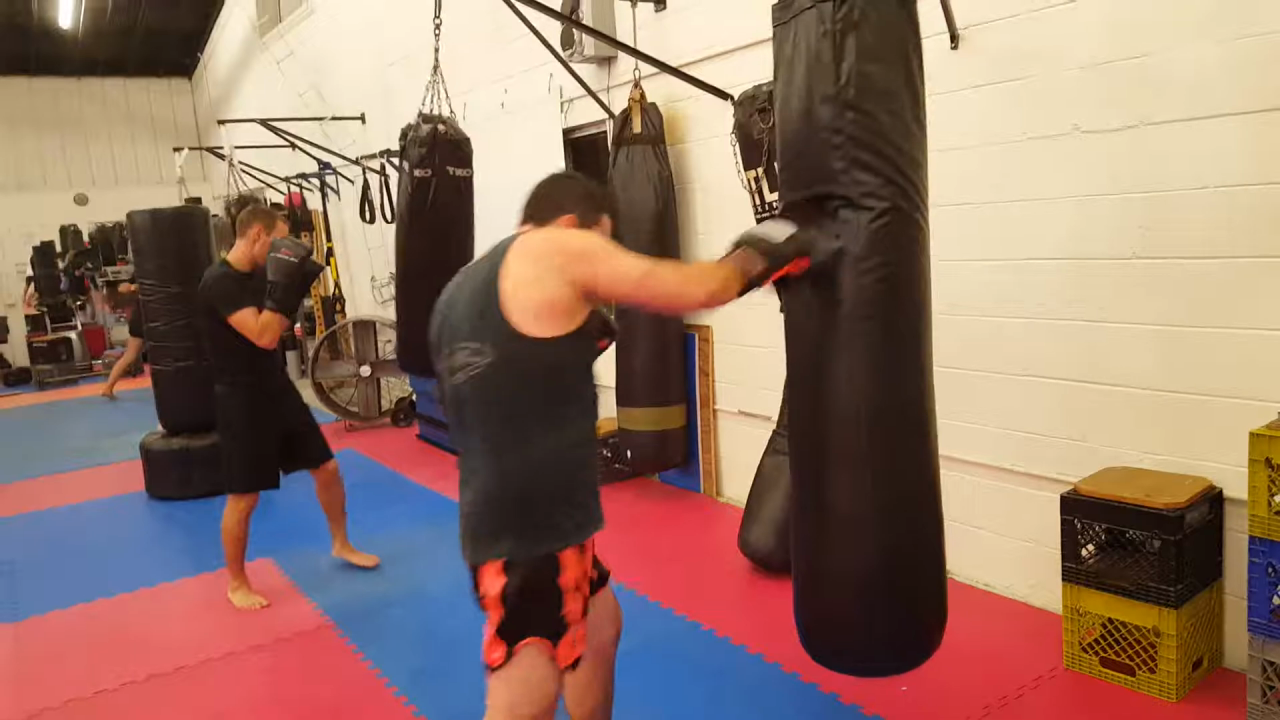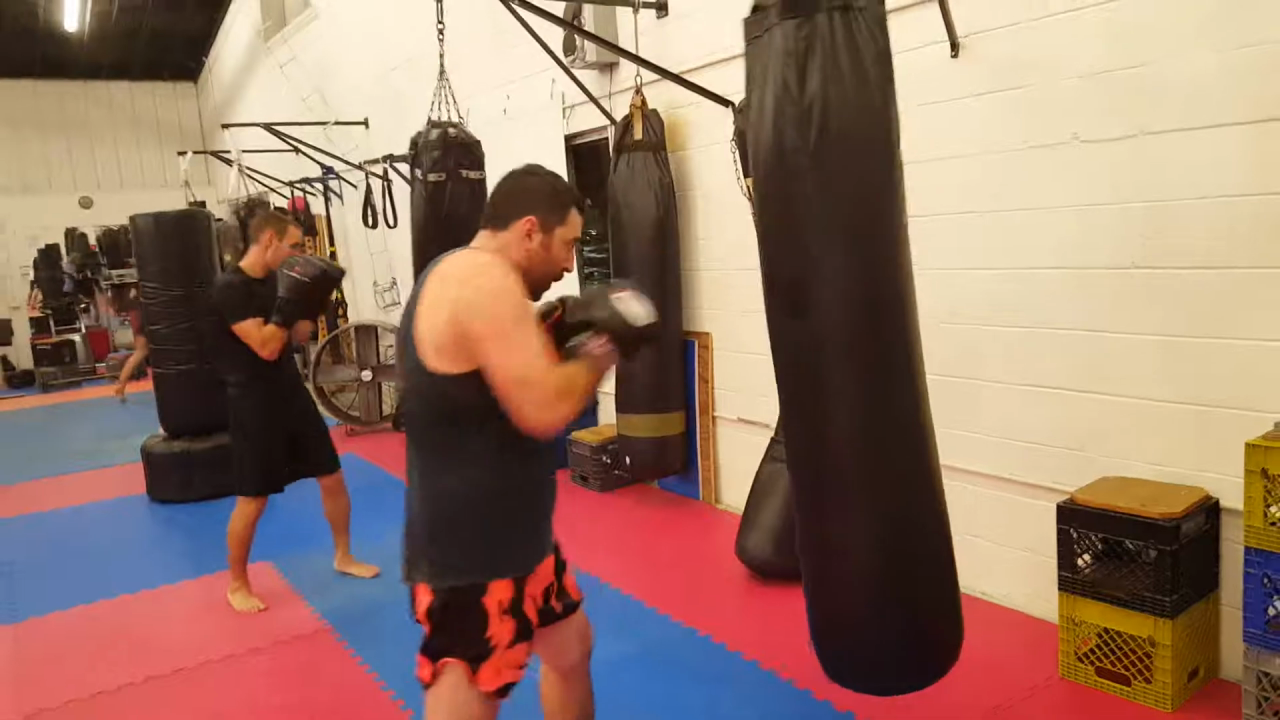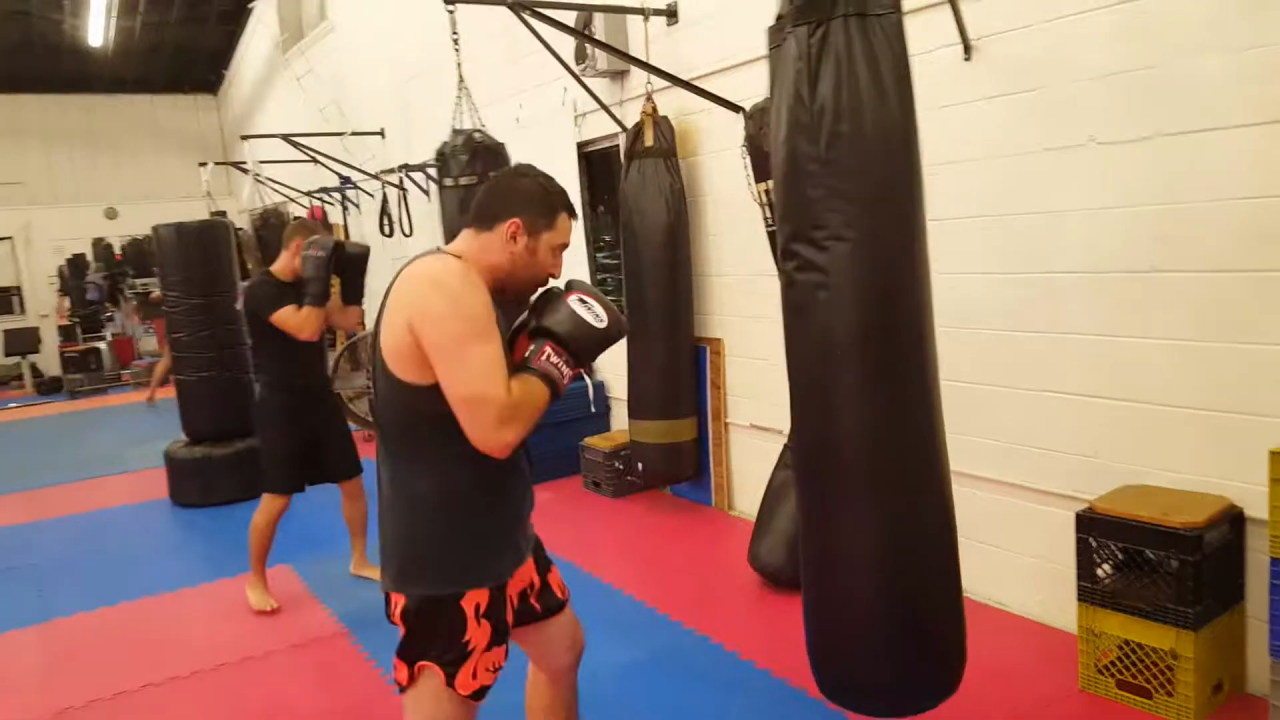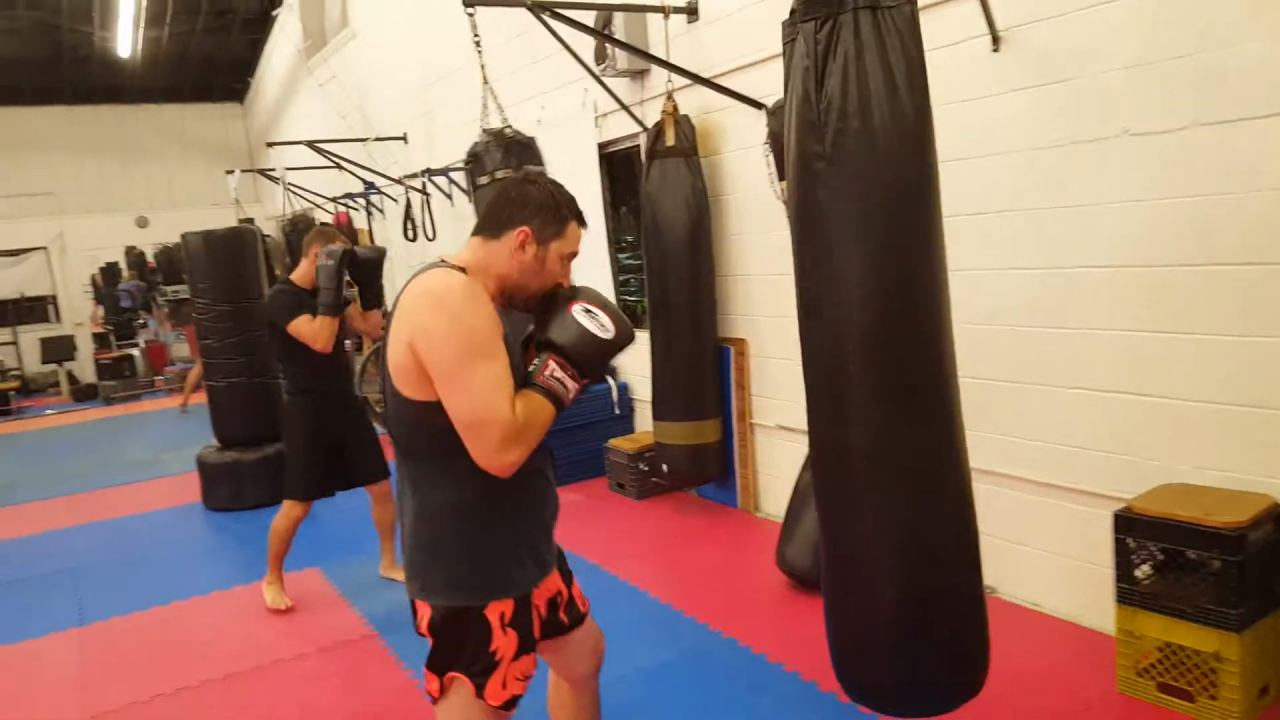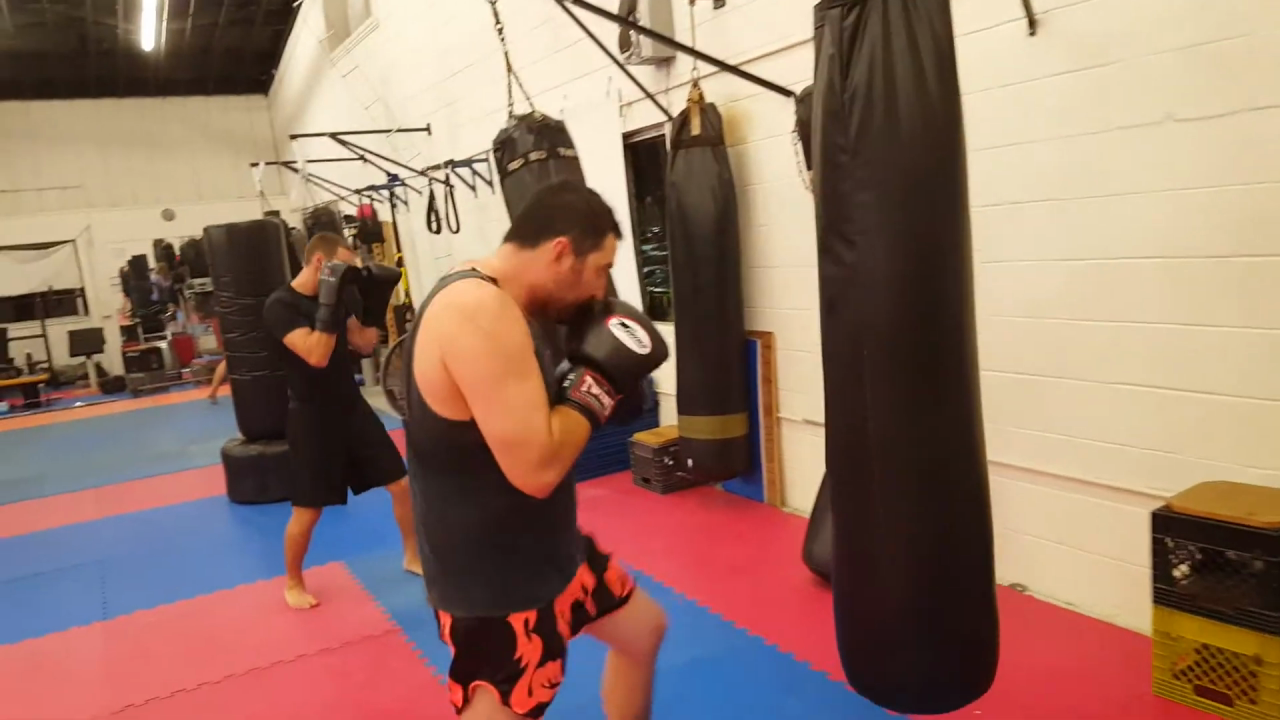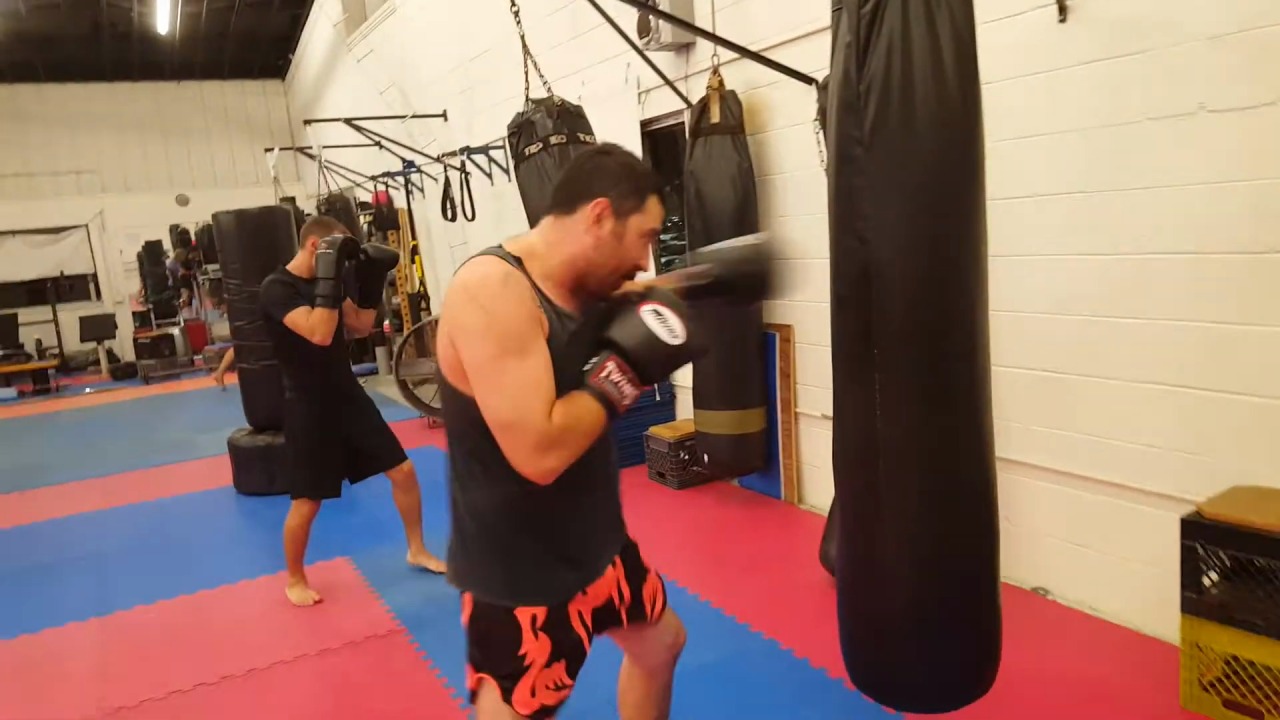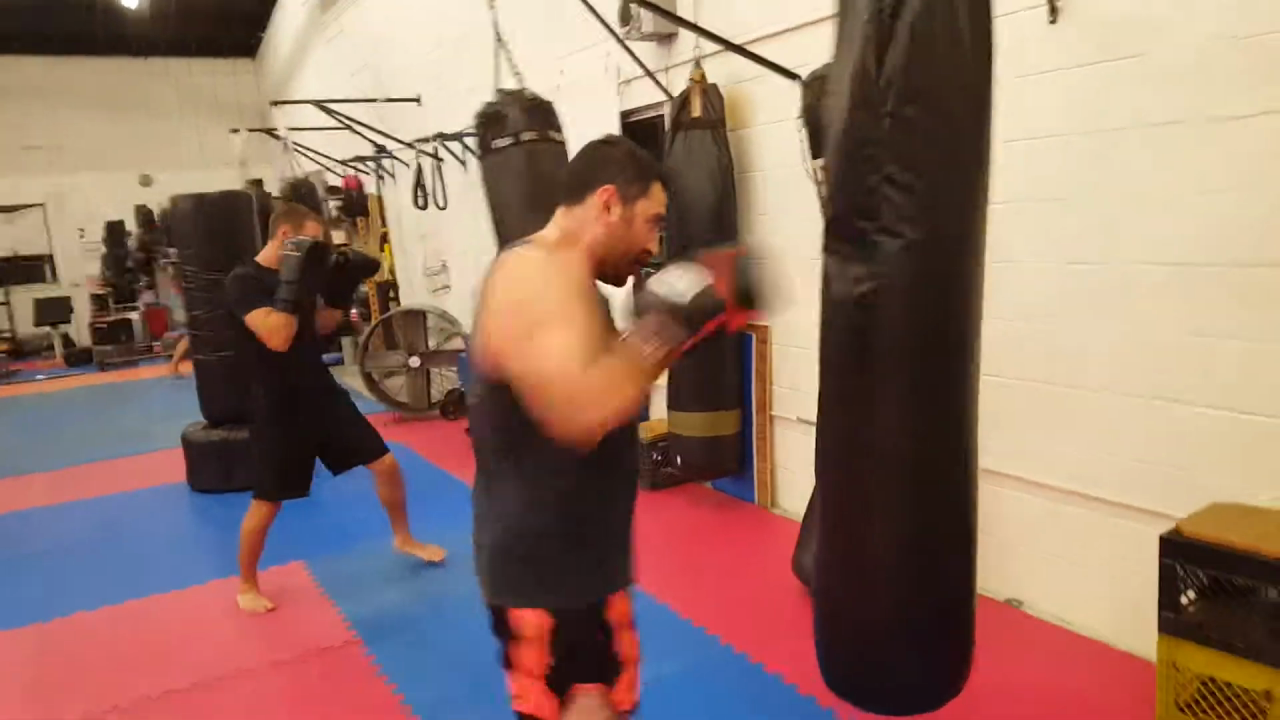
dt=0.2s
person 1, frame 1
left shoulder: (459, 292)
right shoulder: (554, 250)
right elbow: (685, 290)
right wrist: (759, 257)
left hip: (506, 510)
right hip: (527, 524)
left knee: (599, 623)
person 1, frame 2
left shoulder: (455, 282)
right shoulder: (481, 277)
right elbow: (544, 412)
left wrist: (554, 346)
right wrist: (600, 345)
left hip: (500, 531)
right hip: (470, 550)
left knee: (570, 644)
person 1, frame 3
left shoulder: (457, 283)
right shoulder: (445, 283)
right elbow: (496, 430)
left wrist: (532, 343)
right wrist: (557, 353)
left hip: (494, 534)
right hip: (447, 555)
left knee: (561, 646)
person 1, frame 4
left shoulder: (468, 295)
right shoulder: (448, 297)
right elbow: (500, 448)
left wrist: (548, 351)
right wrist: (563, 365)
left hip: (520, 545)
right hip: (473, 569)
left knee: (582, 655)
person 1, frame 5
left shoulder: (501, 303)
right shoulder: (477, 312)
right elbow: (535, 467)
left wrist: (585, 364)
right wrist: (598, 380)
left hip: (545, 549)
right hip: (495, 575)
left knee: (643, 630)
person 1, frame 6
left shoulder: (571, 280)
right shoulder: (491, 289)
right elbow: (540, 452)
right wrist: (625, 365)
left hip: (592, 539)
right hip: (520, 567)
left knee: (661, 643)
person 1, frame 7
left shoulder: (563, 271)
right shoulder: (538, 273)
right elbow: (590, 412)
right wrist: (664, 327)
left hip: (571, 549)
right hip: (548, 563)
person 2, frame 1
left shoulder: (256, 274)
right shoulder: (219, 282)
right elbow: (264, 338)
left wrist: (295, 288)
right wrist: (282, 282)
left hip: (278, 390)
right hip: (242, 401)
left knee: (327, 468)
right knee: (243, 498)
left ankle: (342, 544)
right ankle: (237, 583)
person 2, frame 2
left shoulder: (275, 279)
right shoulder: (230, 288)
left elbow: (298, 335)
right elbow: (266, 348)
left hip: (292, 394)
right hip: (255, 403)
left knee: (333, 478)
right knee: (252, 501)
left ankle: (343, 557)
right ankle: (238, 585)
person 2, frame 3
left shoulder: (305, 282)
right shoulder: (261, 290)
left elbow: (350, 322)
right elbow: (307, 330)
left wrist: (352, 278)
right wrist: (318, 278)
left hip: (321, 397)
right hip: (282, 404)
left knee: (353, 483)
right knee: (276, 499)
left ankle: (359, 560)
right ankle: (256, 581)
person 2, frame 4
left shoulder: (328, 290)
right shoulder: (282, 298)
left elbow: (373, 328)
right elbow: (322, 342)
left wrist: (370, 281)
right wrist: (329, 286)
left hip: (345, 403)
right hip: (307, 409)
left knee: (381, 487)
right knee: (297, 505)
left ankle: (389, 563)
right ankle: (273, 579)
person 2, frame 5
left shoulder: (337, 297)
right shoulder: (281, 305)
left elbow: (365, 343)
right elbow: (317, 356)
right wrist: (329, 301)
left hip: (352, 408)
right hip: (312, 417)
left knee: (401, 484)
right knee: (308, 510)
left ankle: (413, 557)
right ankle: (292, 582)
person 2, frame 6
left shoulder: (326, 279)
right shoulder: (276, 289)
left elbow: (359, 326)
right elbow: (320, 335)
left wrist: (371, 282)
right wrist: (329, 277)
left hip: (348, 395)
right hip: (309, 407)
left knee: (403, 471)
right knee: (307, 503)
left ankle: (417, 550)
right ankle: (295, 578)
person 2, frame 7
left shoulder: (299, 271)
right shoulder: (244, 282)
left elbow: (322, 325)
right elbow: (279, 339)
left wrist: (343, 287)
right wrist: (293, 279)
left hip: (322, 391)
right hip: (278, 405)
left knee: (385, 464)
right knee: (266, 504)
left ankle: (404, 539)
right ankle: (247, 584)
